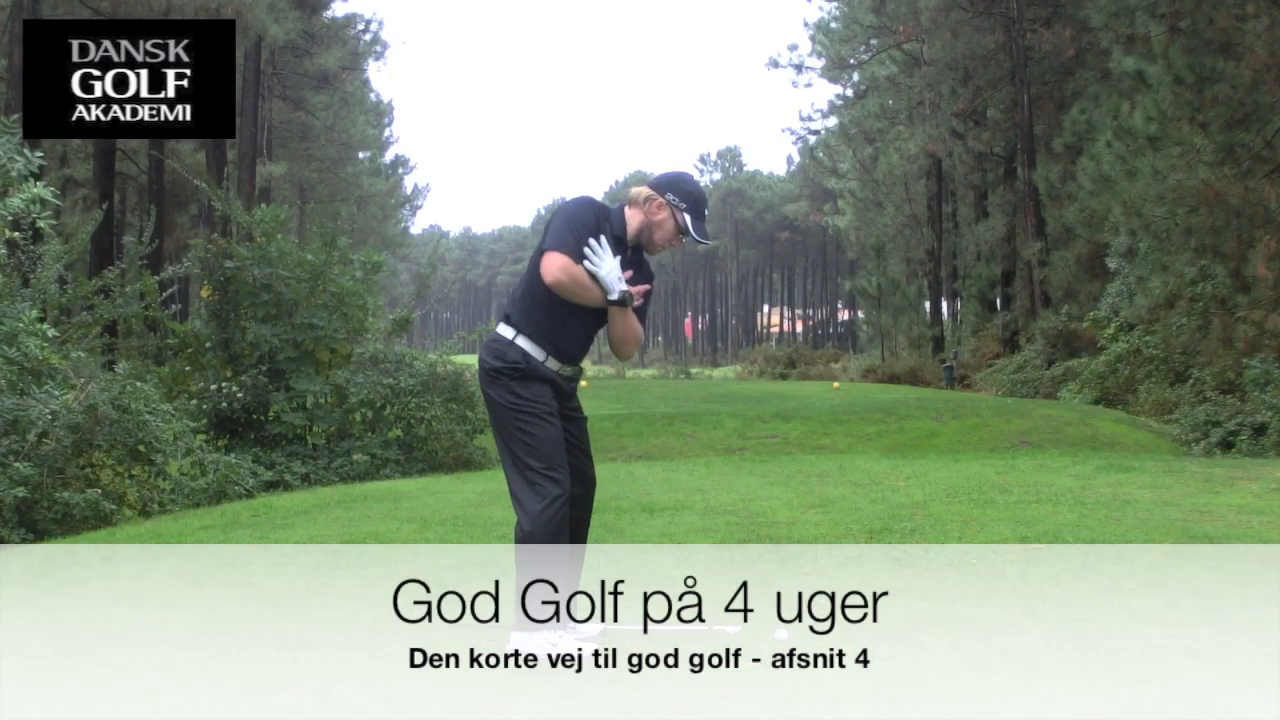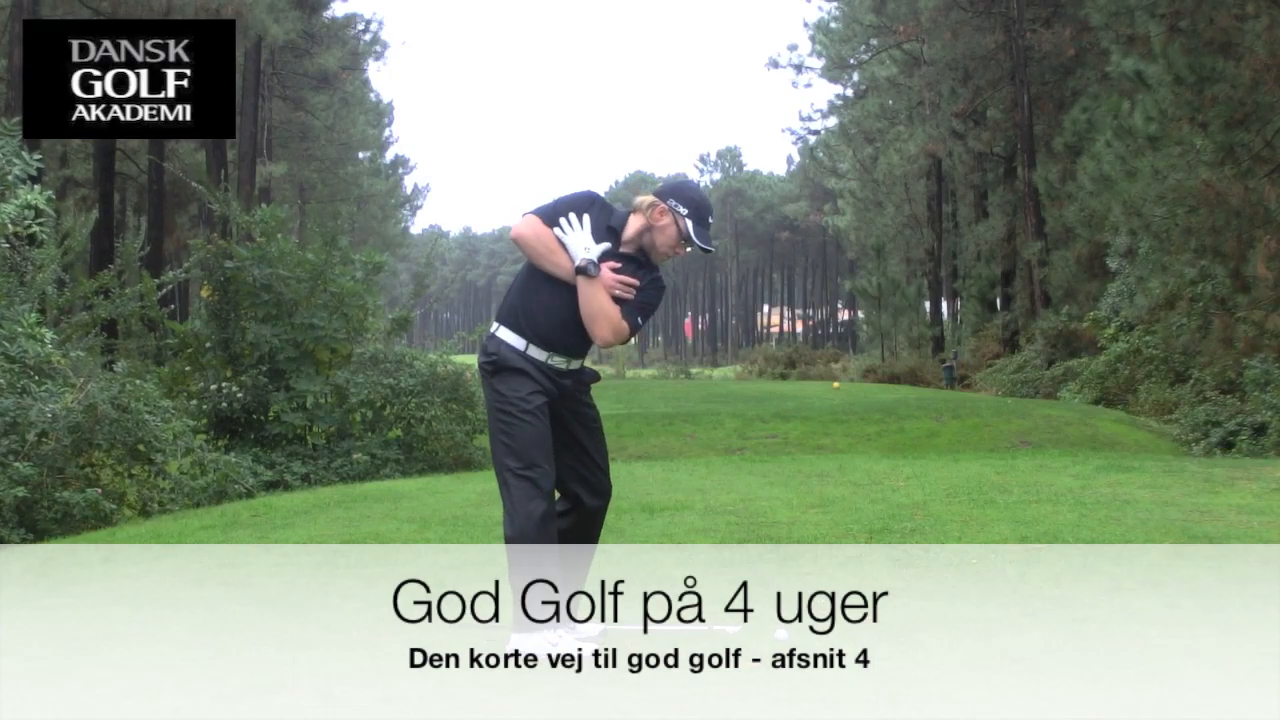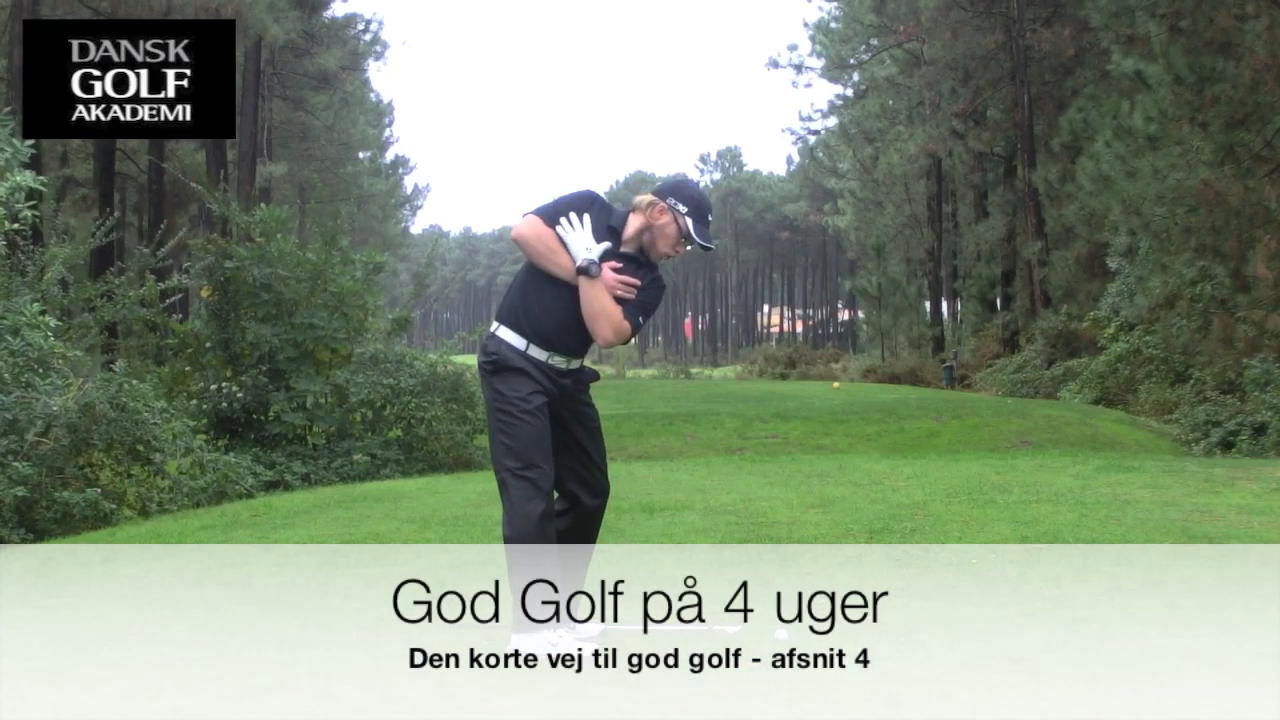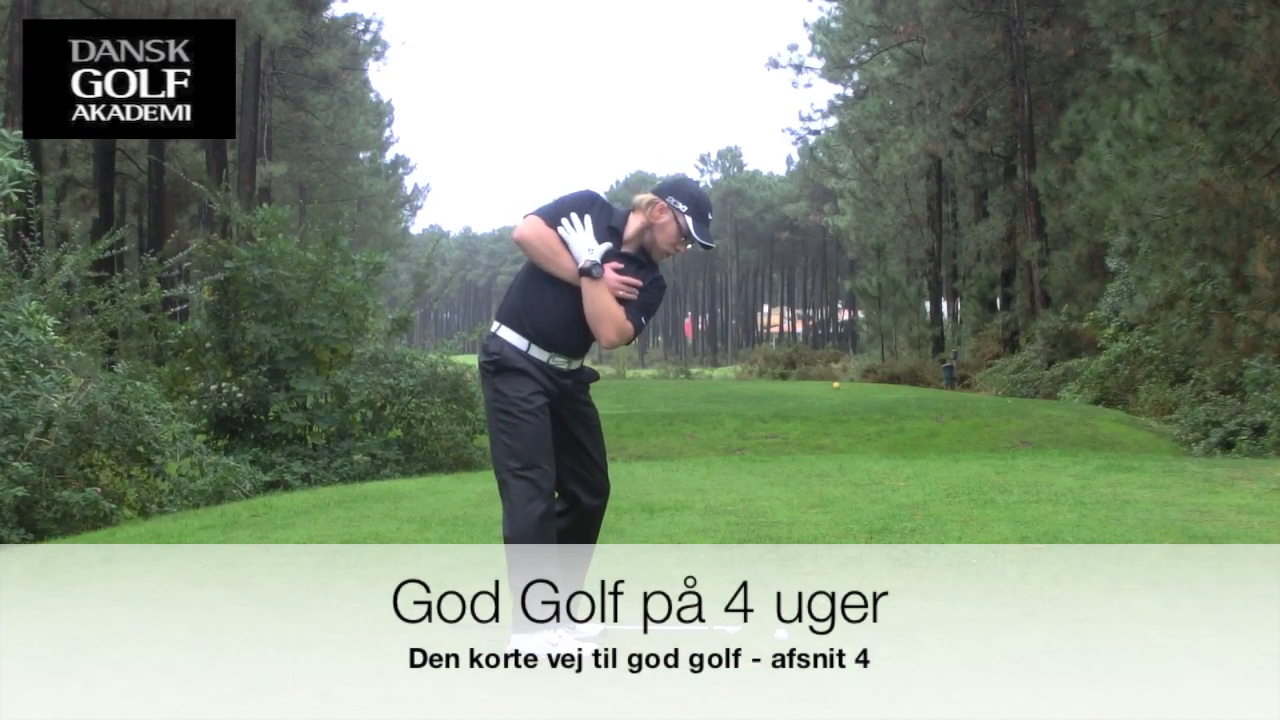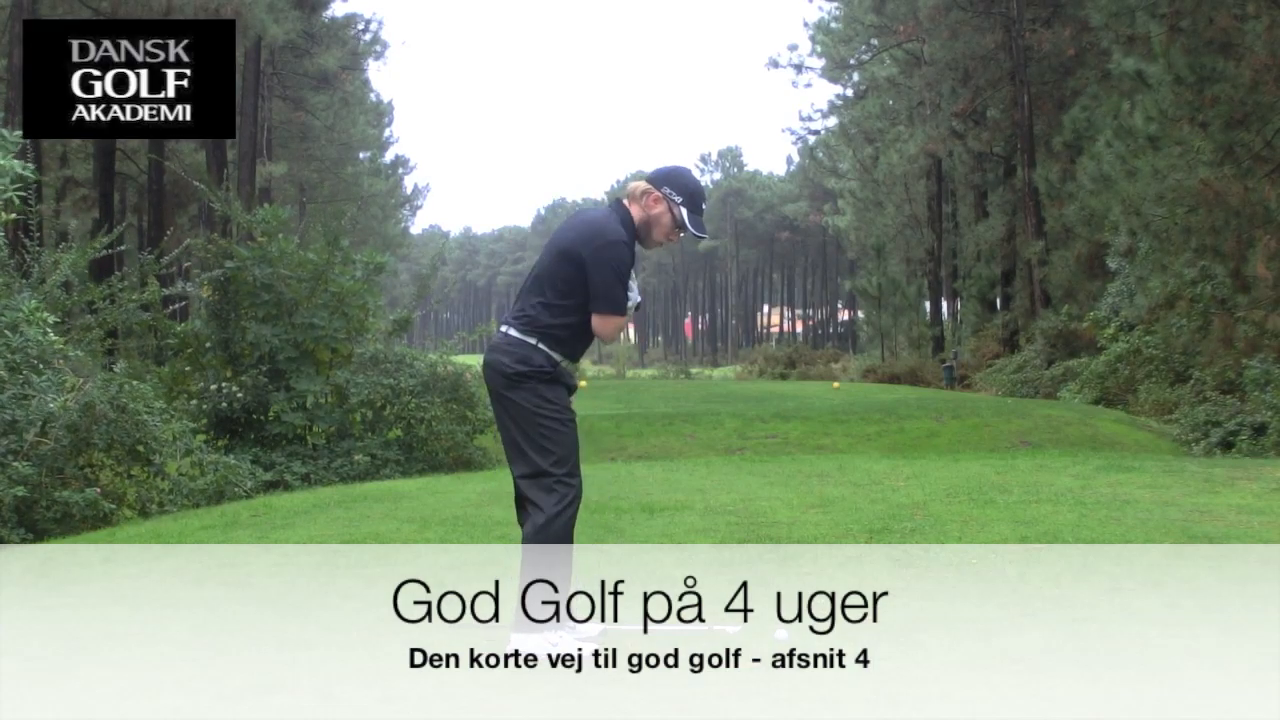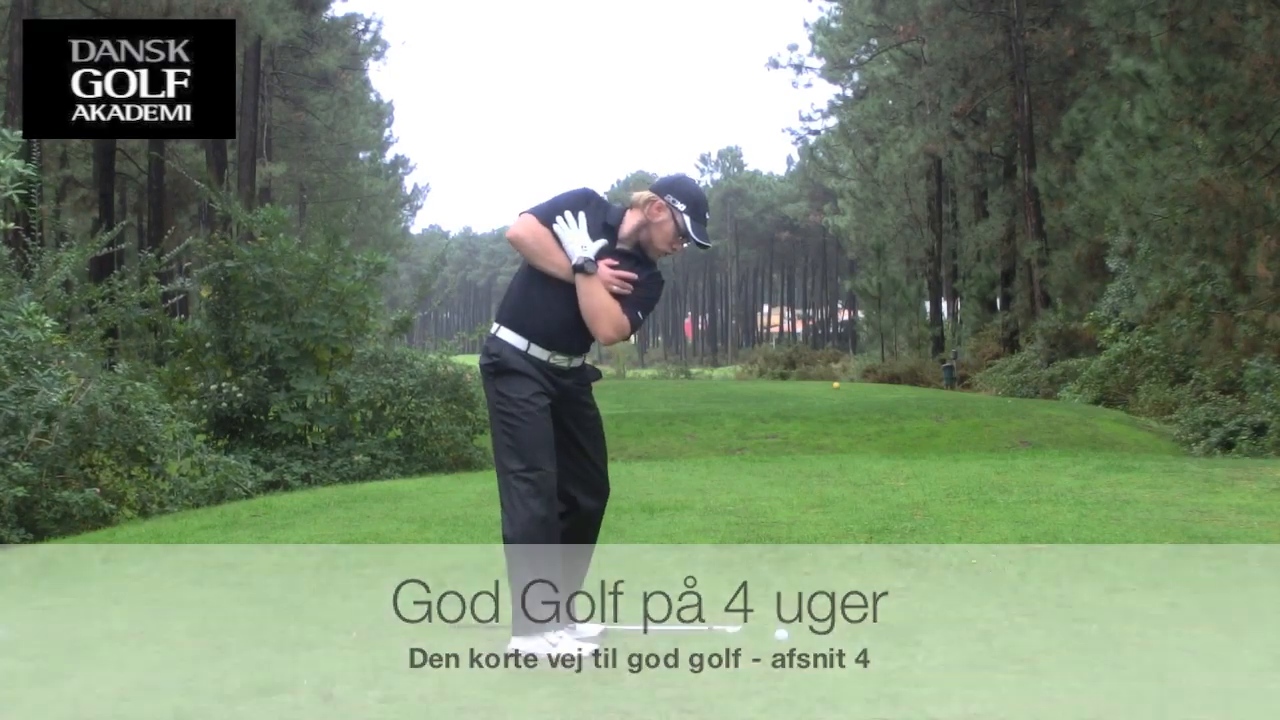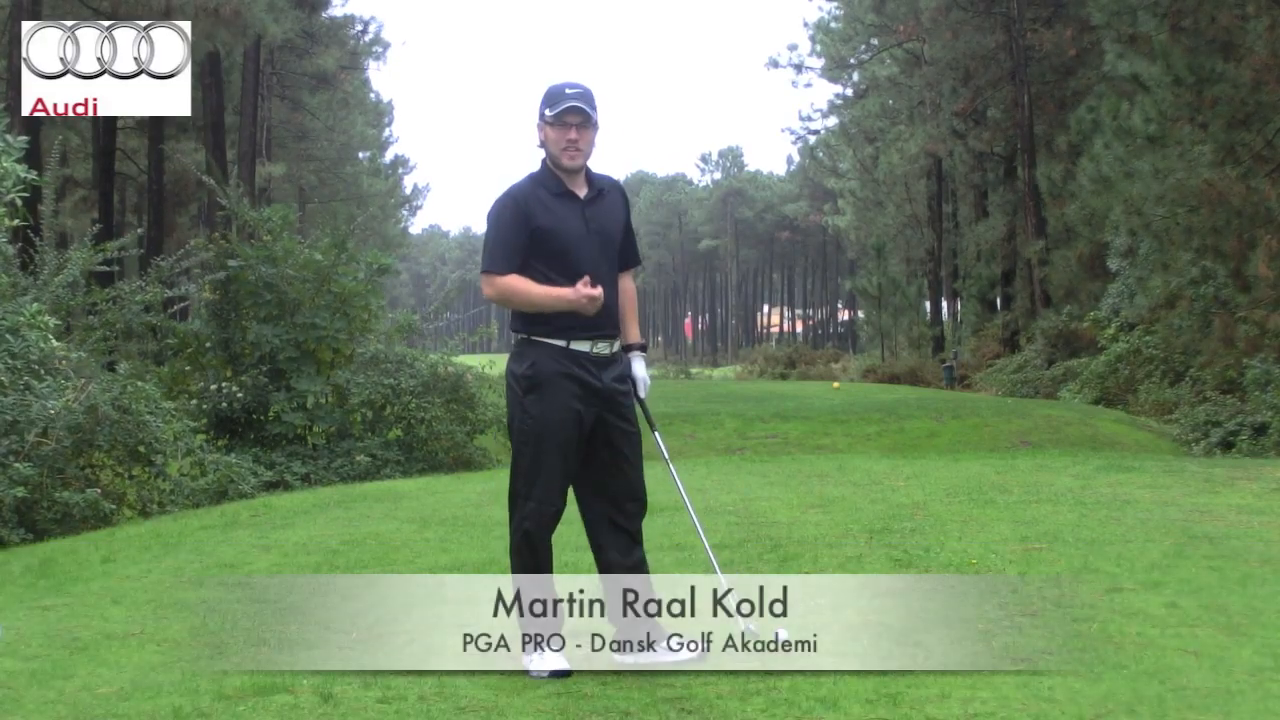
dt=0.7s
person 1, frame 1
left shoulder: (639, 270)
right shoulder: (585, 214)
left elbow: (626, 348)
right elbow: (555, 274)
left wrist: (616, 297)
right wrist: (610, 293)
left hip: (555, 377)
right hip: (515, 366)
left knee: (577, 489)
right knee: (545, 492)
right ankle: (531, 629)
person 1, frame 2
left shoulder: (648, 282)
right shoulder: (588, 209)
left elbow: (606, 333)
right elbow: (523, 230)
left wrist: (586, 264)
right wrist: (585, 274)
left hip: (567, 376)
right hip: (513, 363)
left knee: (591, 490)
right knee: (532, 490)
right ankle: (531, 626)
person 1, frame 3
left shoulder: (648, 281)
right shoulder: (588, 208)
left elbow: (608, 333)
right elbow: (524, 231)
left wrist: (588, 265)
right wrist: (586, 275)
left hip: (566, 376)
right hip: (513, 362)
left knee: (589, 490)
right knee: (530, 488)
left ankle: (561, 605)
right ankle: (530, 625)
person 1, frame 4
left shoulder: (648, 282)
right shoulder: (588, 208)
left elbow: (611, 335)
right elbow: (525, 233)
left wrist: (590, 266)
right wrist: (588, 274)
left hip: (565, 376)
right hip: (513, 363)
left knee: (589, 492)
right knee: (531, 488)
left ankle: (562, 607)
right ankle: (530, 625)
person 1, frame 5
left shoulder: (604, 226)
right shoulder: (610, 238)
right elbow: (606, 328)
left wrist: (624, 300)
right wrist: (630, 303)
left hip: (525, 364)
right hip: (529, 369)
left knee: (546, 488)
right knee: (555, 490)
right ankle: (532, 626)
person 1, frame 6
left shoulder: (646, 278)
right shoulder: (584, 207)
left elbow: (608, 330)
right elbow: (519, 231)
left wrist: (583, 263)
right wrist: (582, 272)
left hip: (569, 374)
right hip: (515, 362)
left knee: (588, 492)
right knee: (532, 488)
left ankle: (555, 610)
right ankle: (531, 625)
person 1, frame 7
left shoulder: (614, 196)
right shoulder: (519, 202)
right elbow: (494, 284)
left wrist: (634, 349)
right wrist: (569, 298)
left hip: (609, 369)
right hip: (547, 370)
left knee: (622, 506)
right knee: (538, 509)
left ankle: (635, 632)
right ankle: (538, 638)
